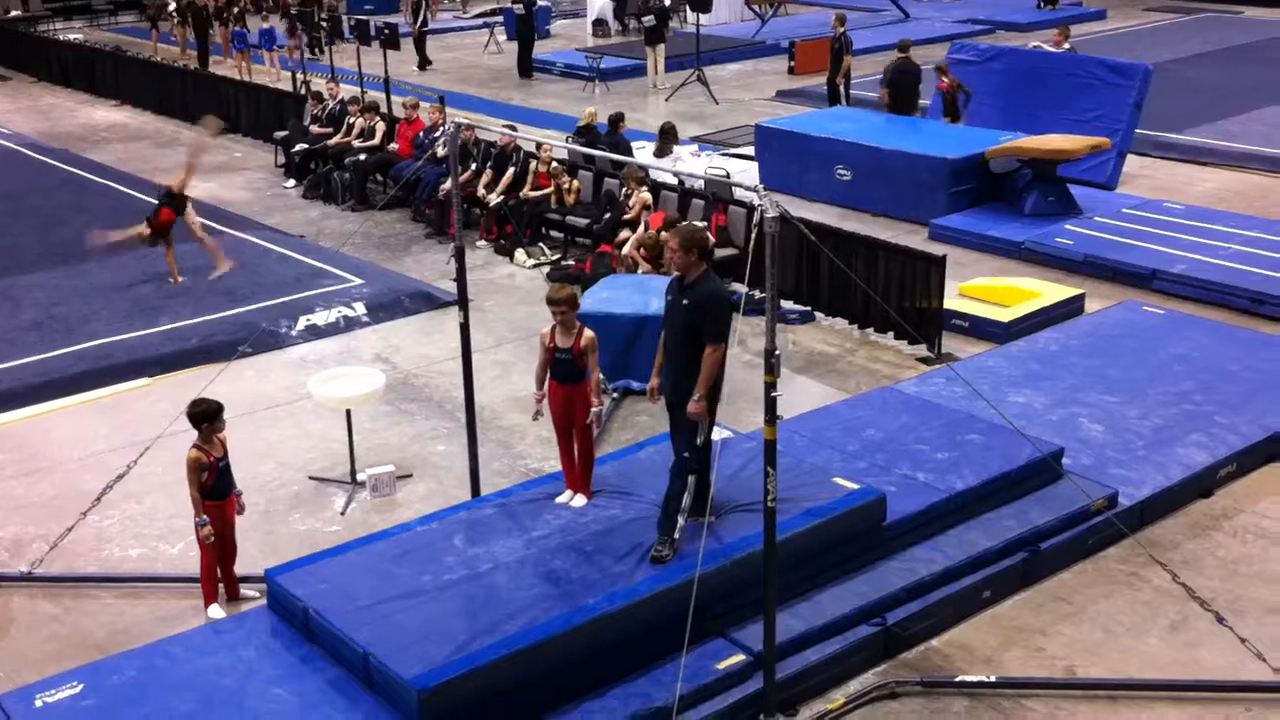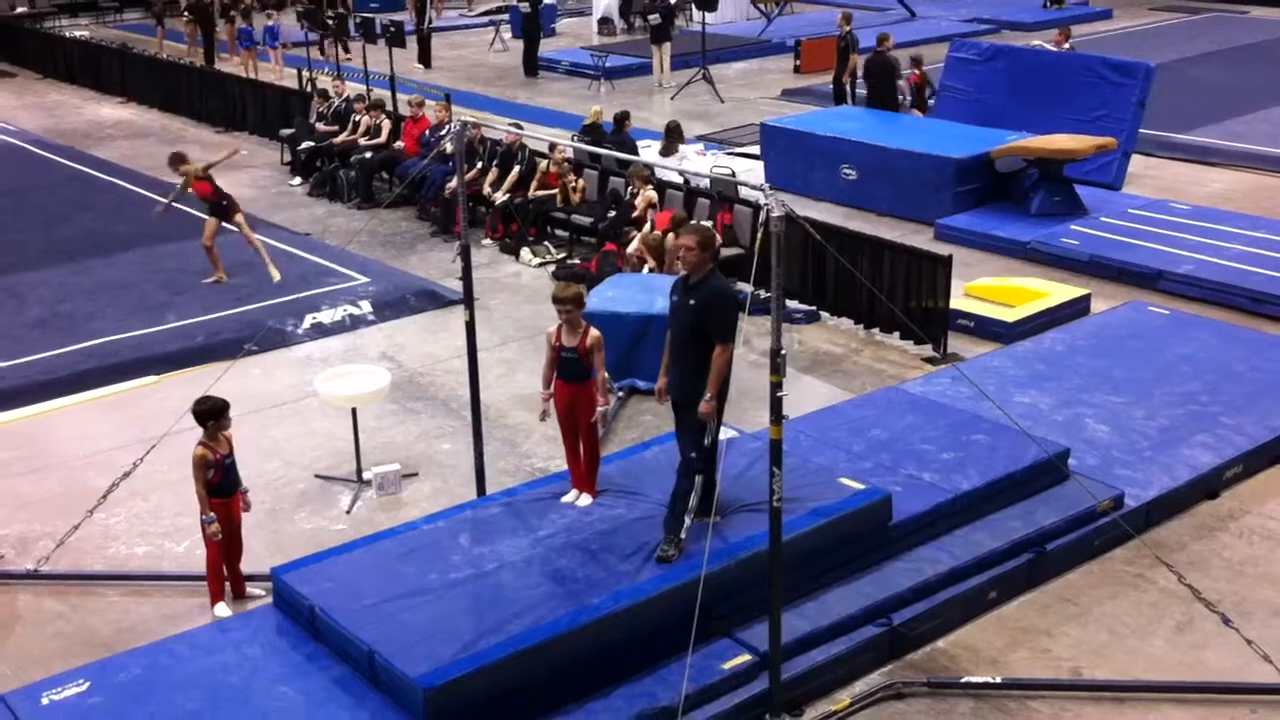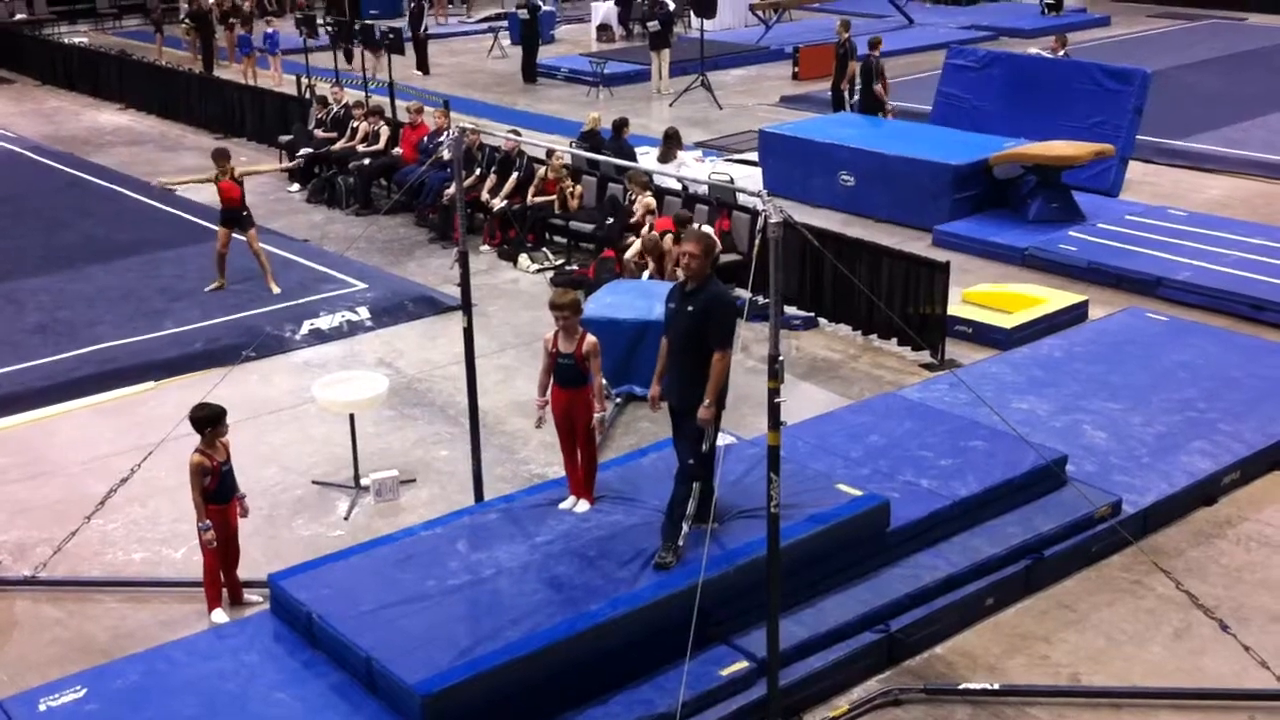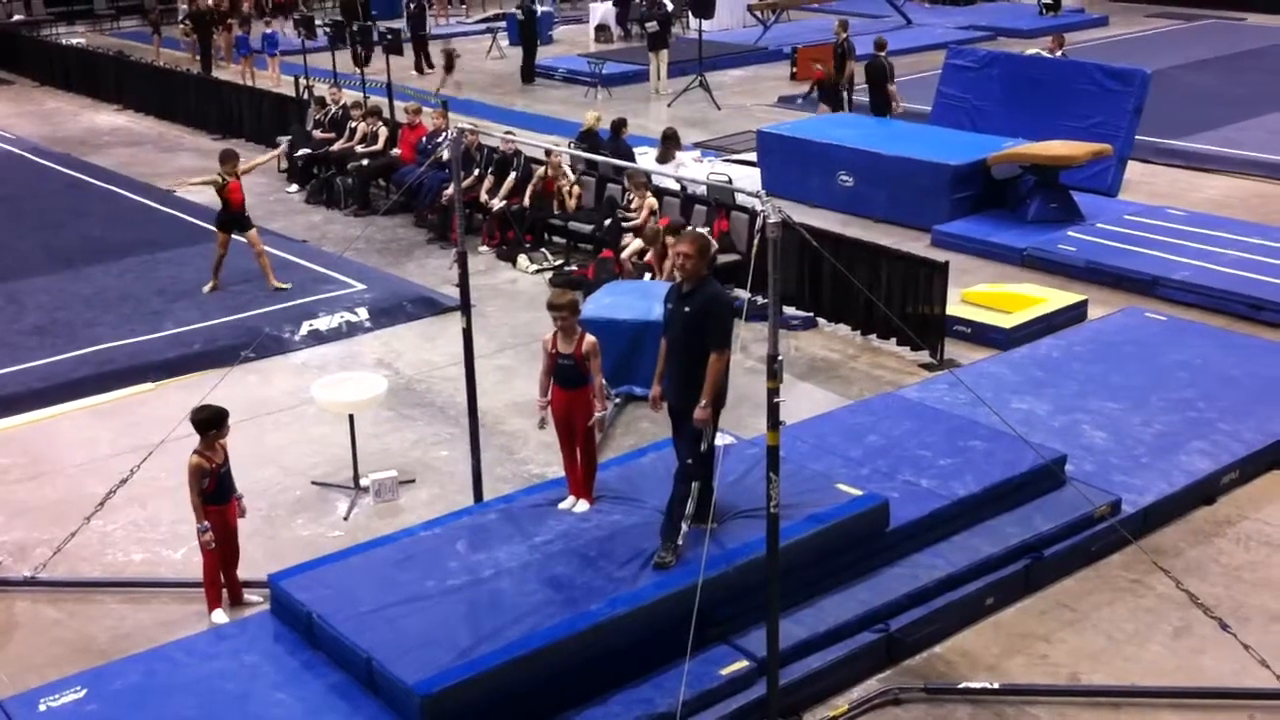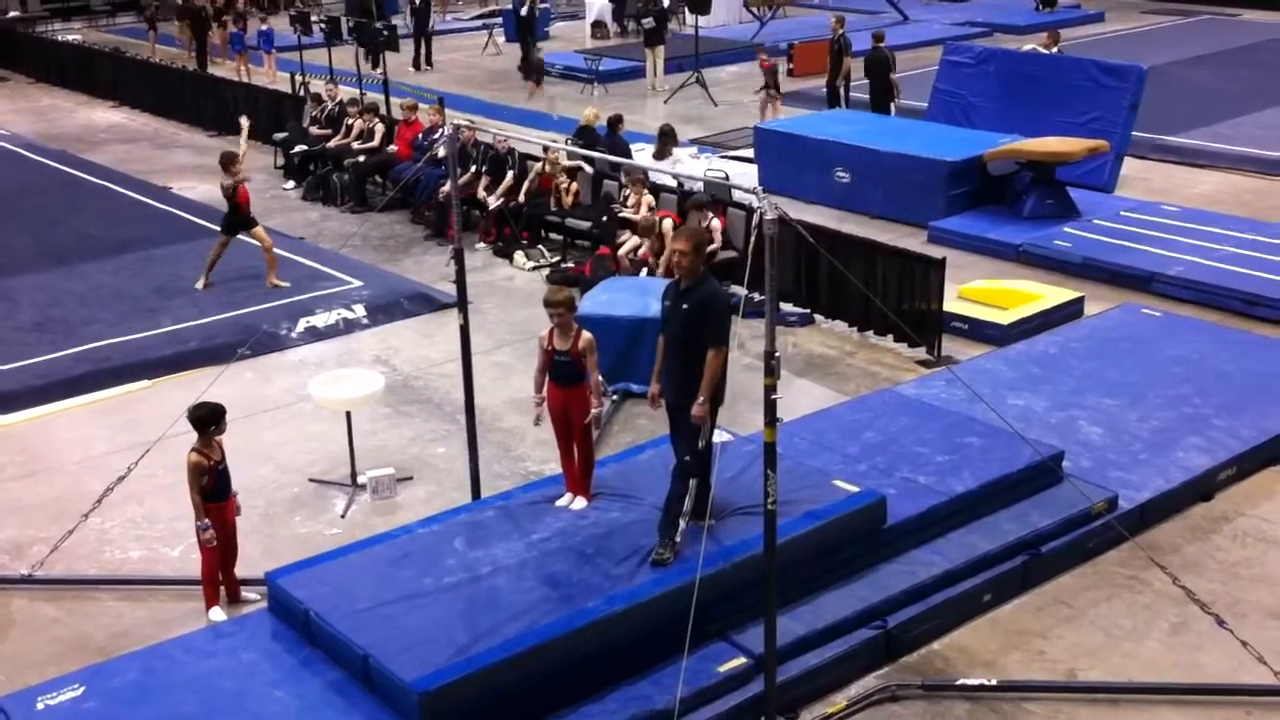
dt=0.5s
person 1, frame 1
left shoulder: (713, 294)
right shoulder: (675, 285)
left elbow: (715, 349)
left wrist: (700, 396)
right wrist: (657, 373)
left hip: (695, 392)
right hip: (674, 386)
left knee: (685, 461)
right knee: (692, 452)
left ankle: (668, 533)
right ankle: (699, 506)
person 1, frame 2
left shoulder: (720, 293)
right shoulder: (680, 285)
left elbow: (723, 348)
left wrist: (710, 396)
right wrist: (664, 374)
left hip: (703, 392)
right hip: (681, 387)
left knee: (692, 460)
right knee: (695, 452)
left ankle: (674, 533)
right ankle: (705, 506)
person 1, frame 3
left shoulder: (719, 299)
right shoulder: (676, 292)
left elbow: (722, 354)
left wrist: (710, 402)
right wrist: (657, 381)
left hip: (701, 398)
right hip: (678, 392)
left knee: (690, 467)
right knee: (693, 459)
left ankle: (672, 539)
right ankle: (702, 512)
person 1, frame 4
left shoulder: (716, 299)
right shoulder: (674, 292)
left elbow: (719, 355)
left wrist: (706, 403)
right wrist: (658, 382)
left hip: (700, 398)
right hip: (677, 392)
left knee: (689, 467)
right knee: (693, 458)
left ankle: (671, 539)
right ankle: (702, 512)
person 1, frame 5
left shoulder: (713, 296)
right shoulder: (671, 290)
left elbow: (717, 351)
left wrist: (704, 400)
right wrist: (656, 380)
left hip: (698, 395)
right hip: (674, 390)
left knee: (687, 464)
right knee: (691, 456)
left ankle: (669, 536)
right ankle: (699, 509)
person 2, frame 1
left shoulder: (587, 337)
right shoulder: (546, 335)
left elbow: (594, 372)
right elbow: (542, 368)
left wrist: (596, 404)
right wrist: (538, 398)
left hip: (580, 392)
right hip: (557, 392)
left knee: (584, 442)
right knee: (564, 442)
left ankle: (583, 489)
right ankle: (571, 486)
person 2, frame 2
left shoulder: (593, 336)
right shoulder: (552, 334)
left elbow: (600, 372)
right elbow: (549, 367)
left wrist: (602, 404)
right wrist: (545, 398)
left hip: (585, 392)
right hip: (562, 392)
left knee: (589, 442)
right knee: (569, 441)
left ankle: (589, 489)
right ankle: (576, 486)
person 2, frame 3
left shoulder: (589, 343)
right shoulder: (550, 340)
left elbow: (597, 378)
right elbow: (545, 373)
left wrist: (599, 410)
right wrist: (540, 405)
left hip: (582, 398)
right hip: (560, 398)
left knee: (586, 448)
right knee: (567, 447)
left ankle: (587, 495)
right ankle: (574, 492)
person 2, frame 4
left shoulder: (589, 343)
right shoulder: (549, 341)
left elbow: (597, 378)
right elbow: (545, 374)
left wrist: (599, 409)
right wrist: (542, 406)
left hip: (582, 398)
right hip: (559, 398)
left knee: (586, 448)
right knee: (567, 448)
left ankle: (586, 495)
right ankle: (573, 492)
person 2, frame 5
left shoulder: (585, 339)
right shoulder: (545, 338)
left elbow: (593, 374)
right elbow: (540, 371)
left wrist: (596, 406)
right wrist: (538, 402)
left hip: (579, 395)
right hip: (556, 395)
left knee: (583, 445)
right knee: (564, 445)
left ankle: (583, 492)
right ankle: (571, 489)
person 3, frame 1
left shoulder: (221, 440)
right shoulder: (196, 456)
right elbow: (194, 491)
left wrist: (237, 495)
right wrist: (202, 522)
left hip: (227, 503)
right hip: (210, 509)
left knee: (229, 551)
right knee: (211, 557)
left ankle: (233, 591)
right ankle: (211, 602)
person 3, frame 2
left shoulder: (227, 437)
right shoulder: (202, 453)
right elbow: (200, 488)
left wrist: (243, 492)
right wrist: (209, 519)
left hip: (233, 501)
right hip: (216, 506)
left knee: (235, 548)
right knee: (217, 554)
left ankle: (239, 589)
right ankle: (218, 600)
person 3, frame 3
left shoulder: (224, 444)
right shoulder: (198, 460)
right elbow: (197, 495)
left wrist: (240, 498)
right wrist: (204, 526)
left hip: (229, 507)
right hip: (212, 513)
left knee: (232, 555)
right knee: (214, 561)
left ankle: (236, 595)
right ankle: (215, 606)
person 3, frame 4
left shoulder: (222, 445)
right shoulder: (197, 462)
right elbow: (195, 496)
left wrist: (238, 498)
right wrist: (202, 527)
left hip: (228, 507)
right hip: (211, 514)
left knee: (231, 555)
right knee: (213, 561)
left ankle: (236, 595)
right ankle: (215, 607)
person 3, frame 5
left shoulder: (218, 443)
right shoulder: (196, 459)
right elbow: (194, 494)
left wrist: (233, 496)
right wrist: (203, 525)
left hip: (226, 506)
right hip: (210, 512)
left knee: (230, 553)
right knee: (212, 559)
left ankle: (234, 592)
right ankle: (212, 604)
